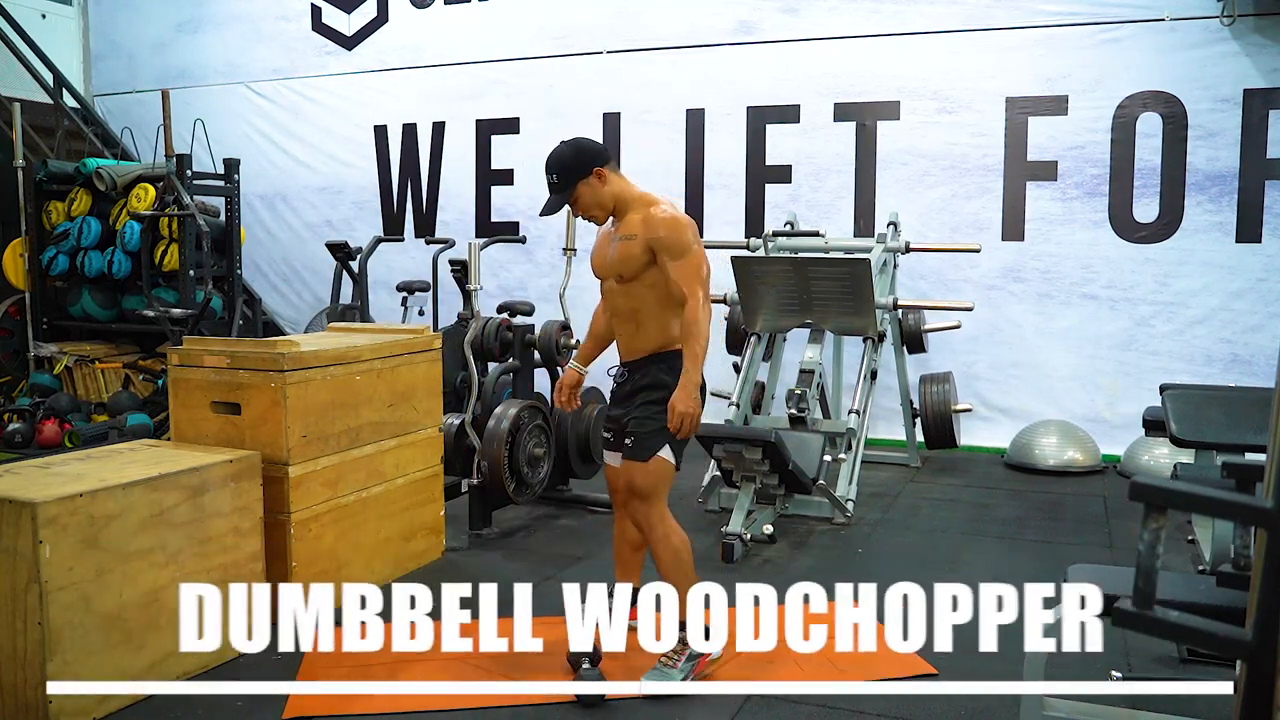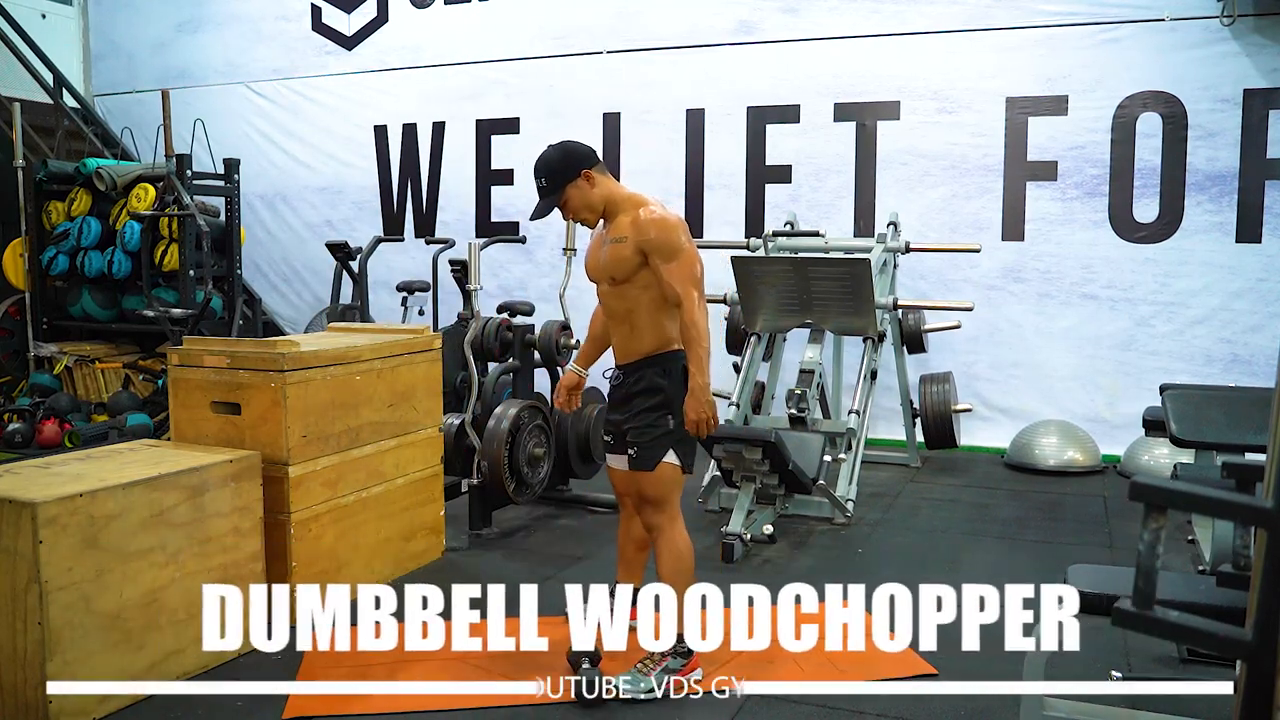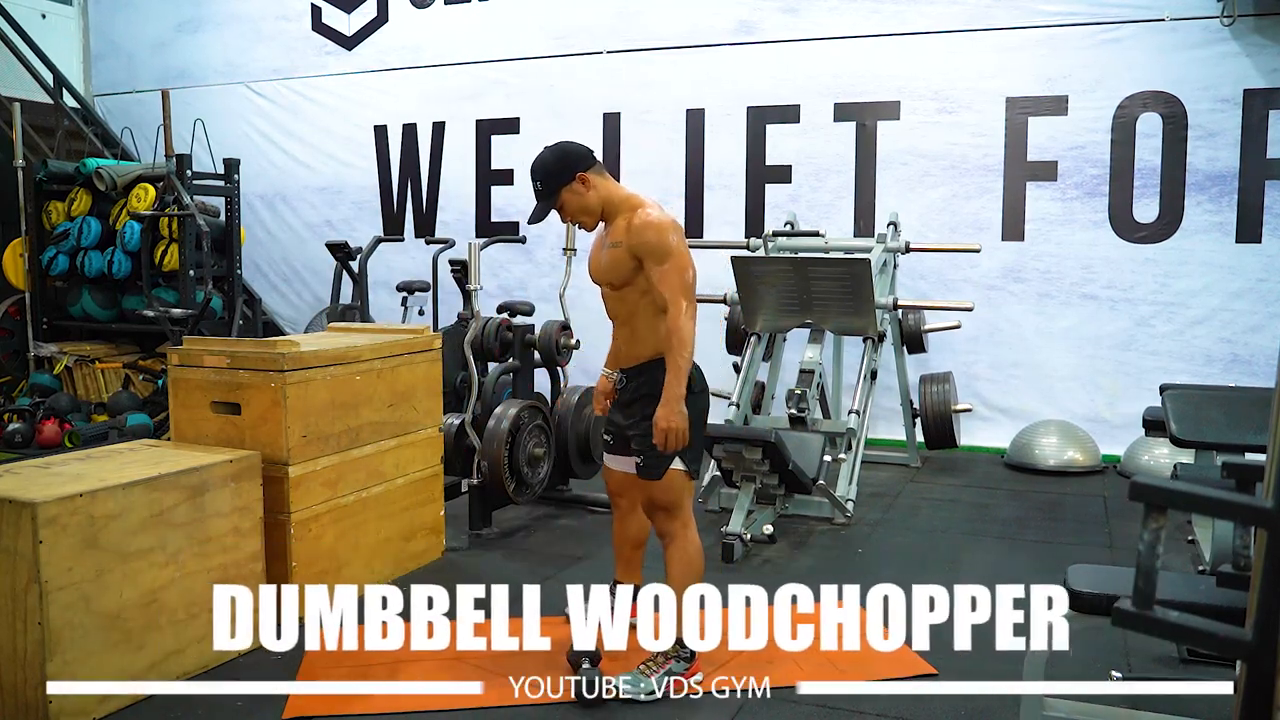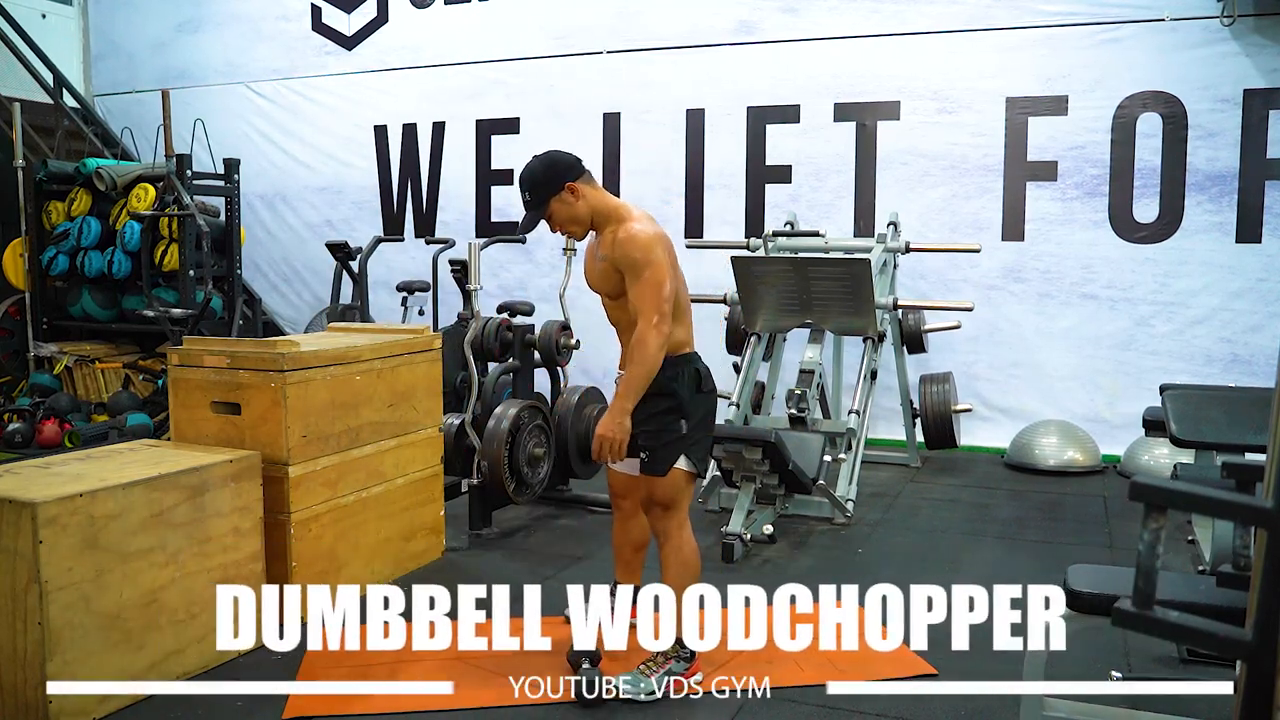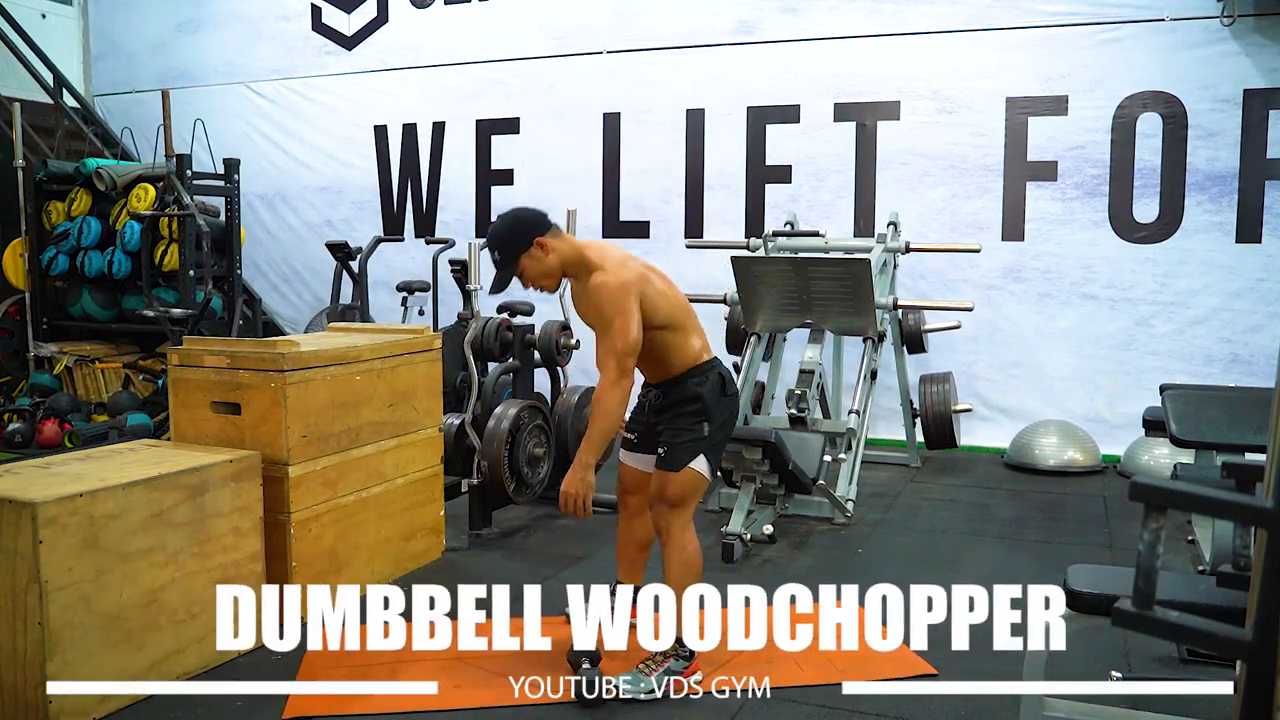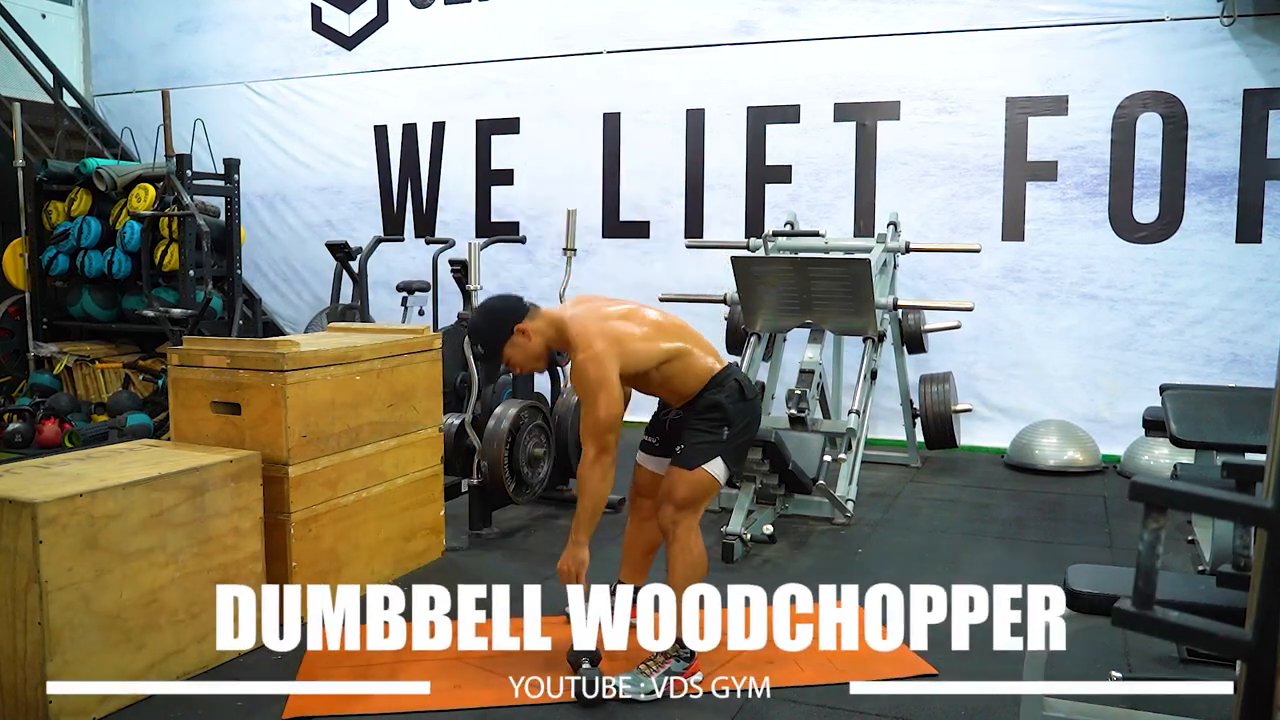
dt=0.2s
person 1, frame 1
left shoulder: (665, 222)
right shoulder: (607, 233)
left elbow: (696, 305)
left wrist: (688, 385)
right wrist: (579, 365)
left hip: (664, 380)
right hip: (627, 377)
left knee: (647, 504)
right knee: (623, 497)
left ankle: (691, 641)
right ankle: (626, 602)
person 1, frame 2
left shoulder: (654, 223)
right shoulder: (602, 233)
left elbow: (691, 305)
left wrist: (699, 386)
right wrist: (579, 365)
left hip: (662, 381)
right hip: (624, 379)
left knee: (658, 510)
right knee: (628, 498)
left ankle: (679, 652)
right ankle: (627, 601)
person 1, frame 3
left shoulder: (651, 225)
right shoulder: (607, 232)
left elbow: (679, 313)
left wrist: (673, 398)
right wrist: (609, 373)
left hip: (664, 386)
right hip: (632, 381)
left knee: (669, 515)
right knee: (624, 496)
left ankle: (681, 654)
right ankle: (625, 600)
person 1, frame 4
left shoulder: (636, 236)
right shoulder: (601, 239)
left elbow: (654, 328)
left wrist: (621, 412)
right wrist: (624, 396)
left hip: (676, 386)
right hip: (643, 383)
left knee: (667, 513)
right knee: (625, 499)
left ankle: (680, 655)
right ankle: (624, 604)
person 1, frame 5
left shoulder: (609, 280)
right shoulder: (584, 267)
left elbow: (614, 382)
left wrist: (582, 466)
left hip: (701, 393)
right hip: (660, 390)
left knee: (672, 510)
right knee: (633, 497)
left ankle: (680, 657)
right ankle: (624, 609)
person 1, frame 6
left shoulder: (591, 351)
right shoulder: (568, 316)
left elbow: (599, 456)
left wrist: (577, 545)
right wrist: (602, 439)
left hip: (724, 402)
right hip: (685, 399)
left knee: (677, 513)
right knee: (642, 499)
left ankle: (681, 656)
right ankle: (627, 604)
